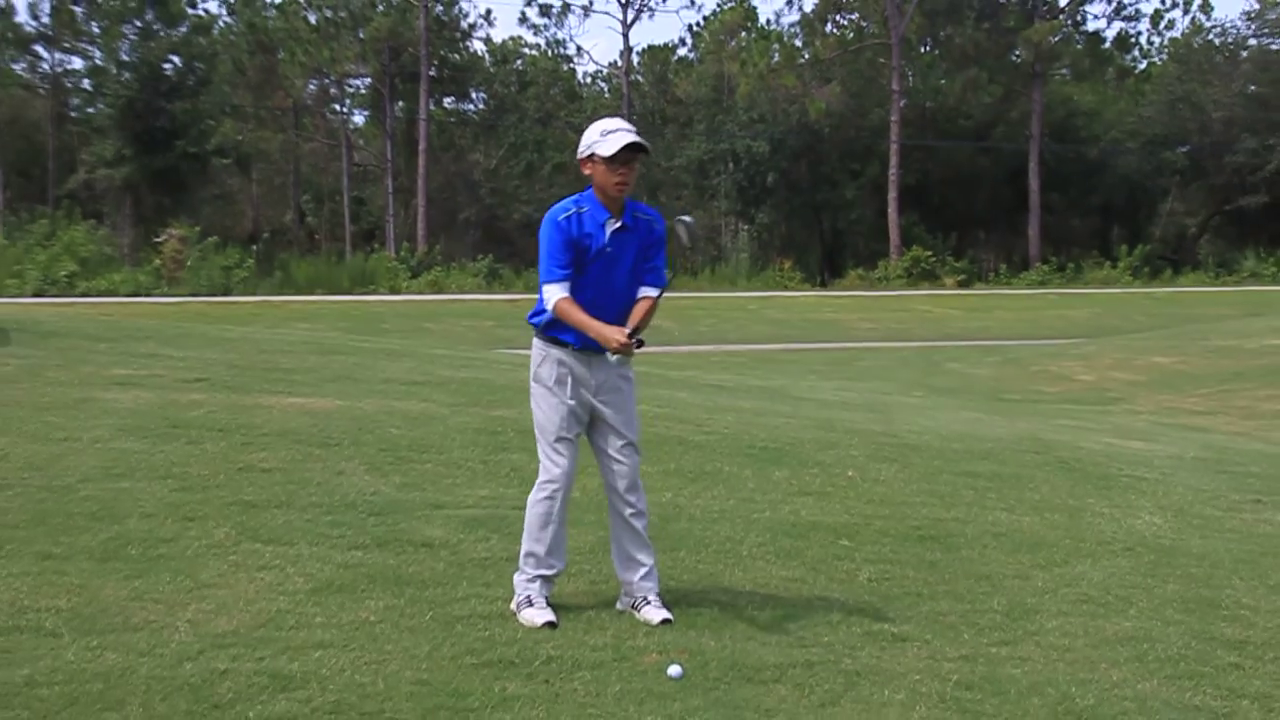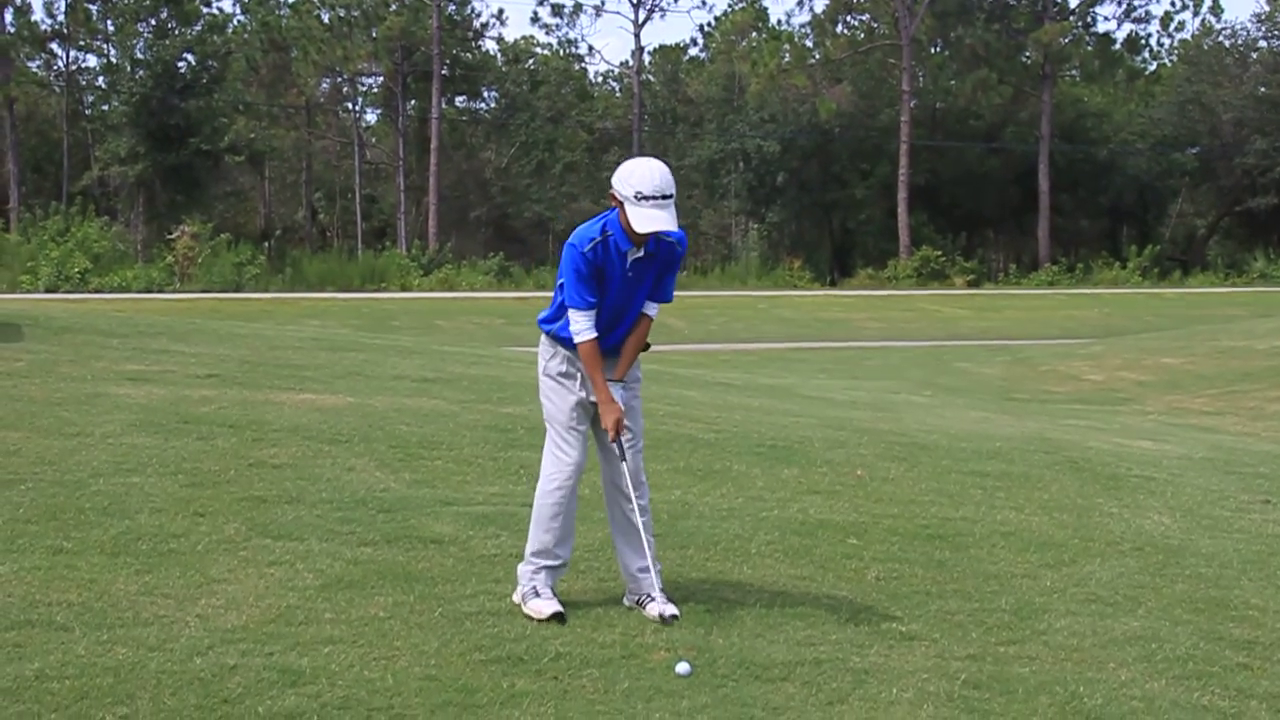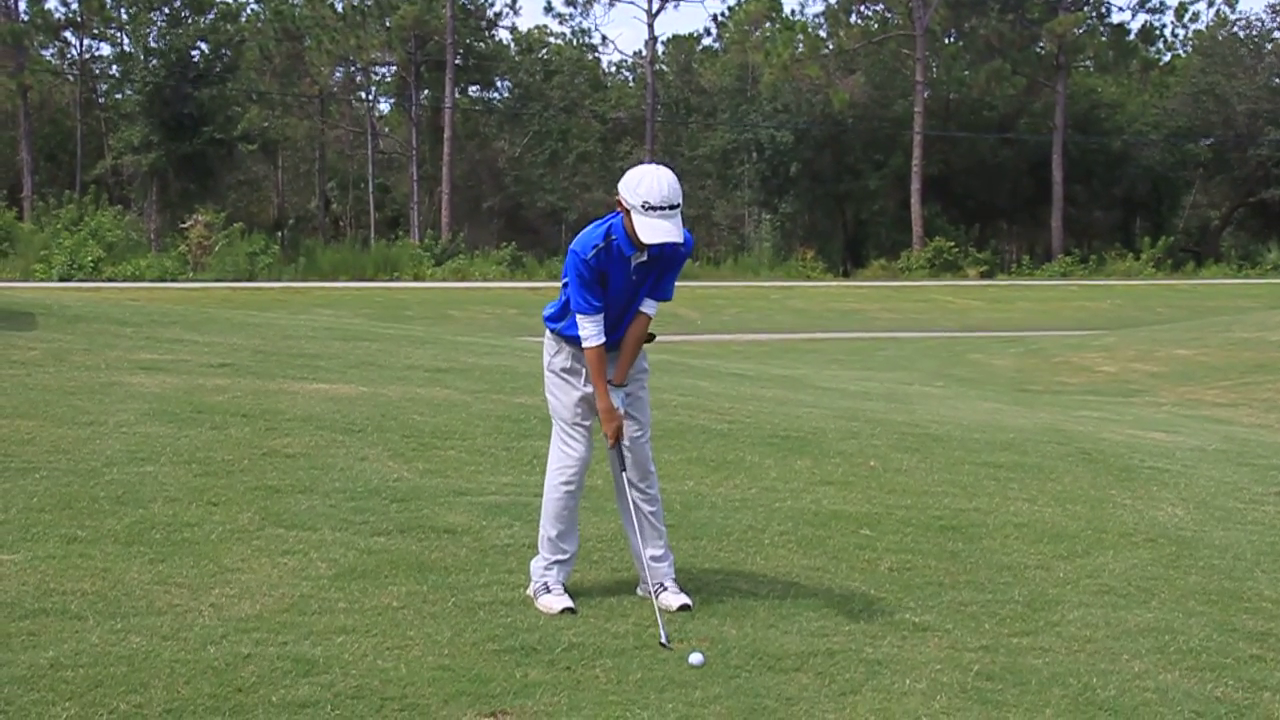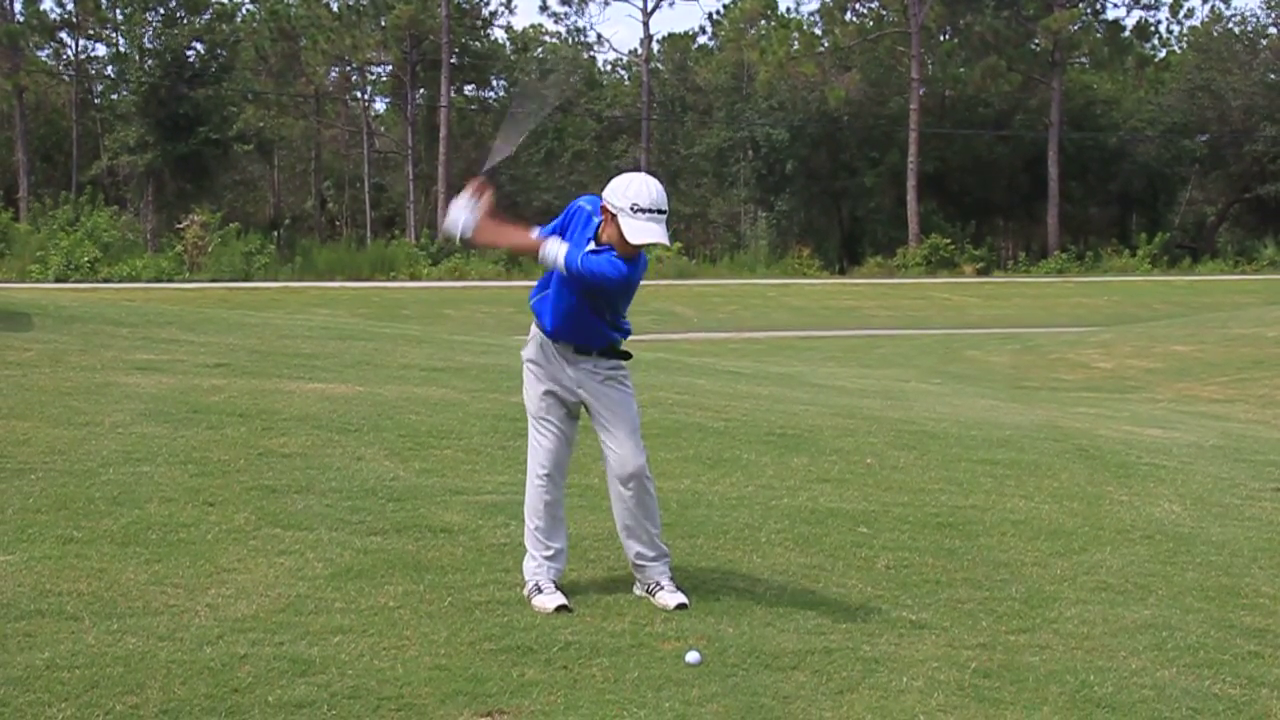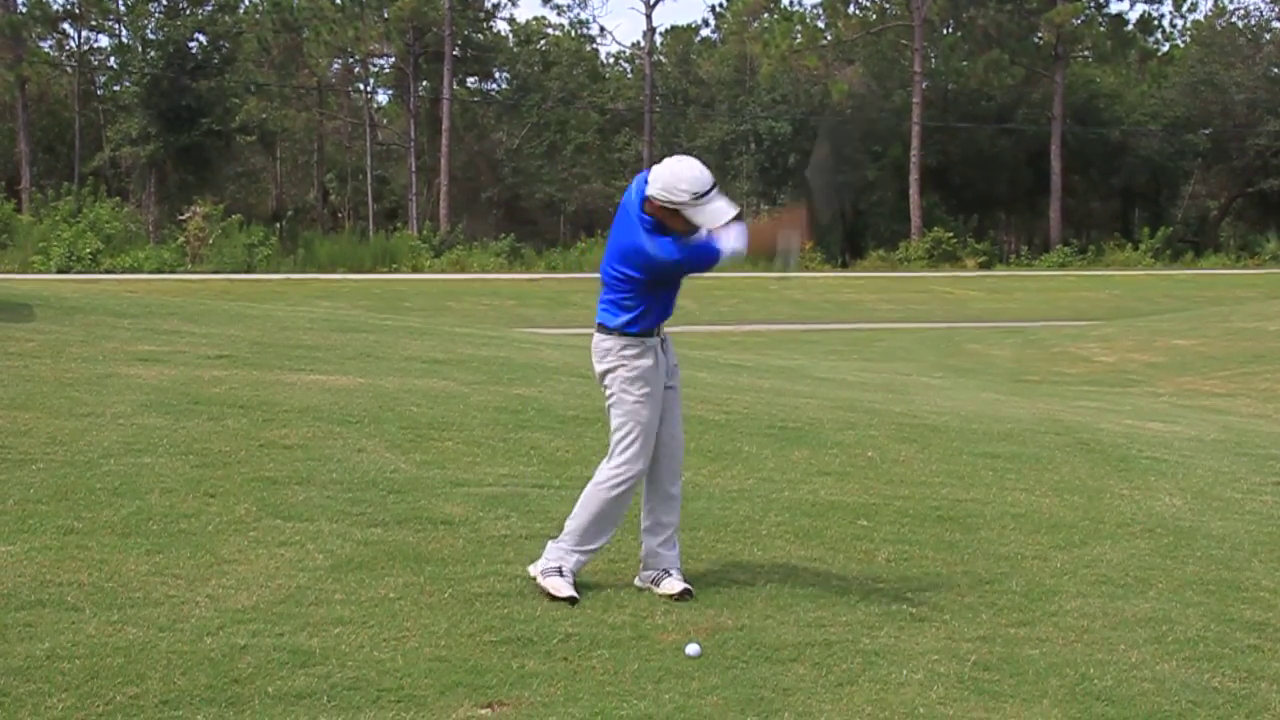
dt=0.7s
person 1, frame 1
left shoulder: (650, 225)
right shoulder: (561, 220)
left elbow: (649, 292)
right elbow: (555, 297)
left wrist: (628, 331)
right wrist: (601, 330)
left hip: (613, 364)
right hip: (559, 359)
left knee: (625, 476)
right knee: (556, 473)
left ankle: (638, 588)
right ankle: (531, 587)
person 1, frame 2
left shoulder: (671, 245)
right shoulder: (584, 245)
left elbow: (647, 313)
right elbow: (581, 328)
left wrist: (618, 383)
right wrist: (603, 400)
left hip: (620, 361)
right hip: (567, 359)
left knee: (630, 472)
right knee: (564, 466)
left ankle: (643, 583)
right ankle: (536, 580)
person 1, frame 3
left shoulder: (676, 245)
right shoulder: (587, 250)
left elbow: (644, 314)
right elbow: (590, 332)
left wrist: (619, 386)
right wrist: (604, 405)
left hip: (626, 355)
right hip: (572, 353)
left knee: (638, 463)
right knee: (571, 460)
left ankle: (657, 575)
right ankle: (548, 575)
person 1, frame 4
left shoulder: (623, 270)
right shoulder: (584, 209)
left elbow: (542, 250)
right elbow: (541, 238)
left wrist: (476, 225)
right wrist: (480, 216)
left hip: (597, 367)
right hip: (547, 354)
left knee: (629, 466)
right knee: (546, 468)
left ankle: (652, 574)
right ankle: (540, 576)
person 1, frame 5
left shoulder: (646, 184)
right shoulder: (657, 249)
right elbow: (718, 249)
right wrist: (754, 236)
left hip: (651, 346)
right hip: (629, 351)
left knee: (667, 457)
right knee: (627, 463)
left ankle: (658, 565)
right ankle: (558, 561)
